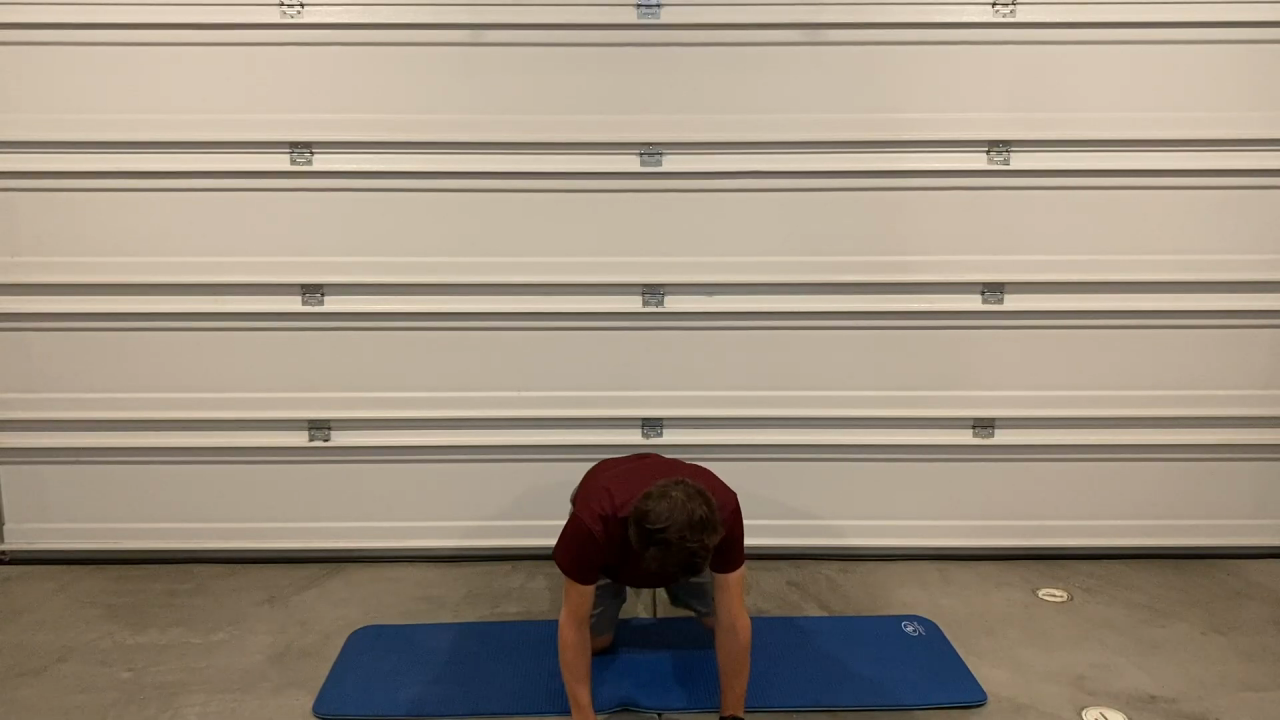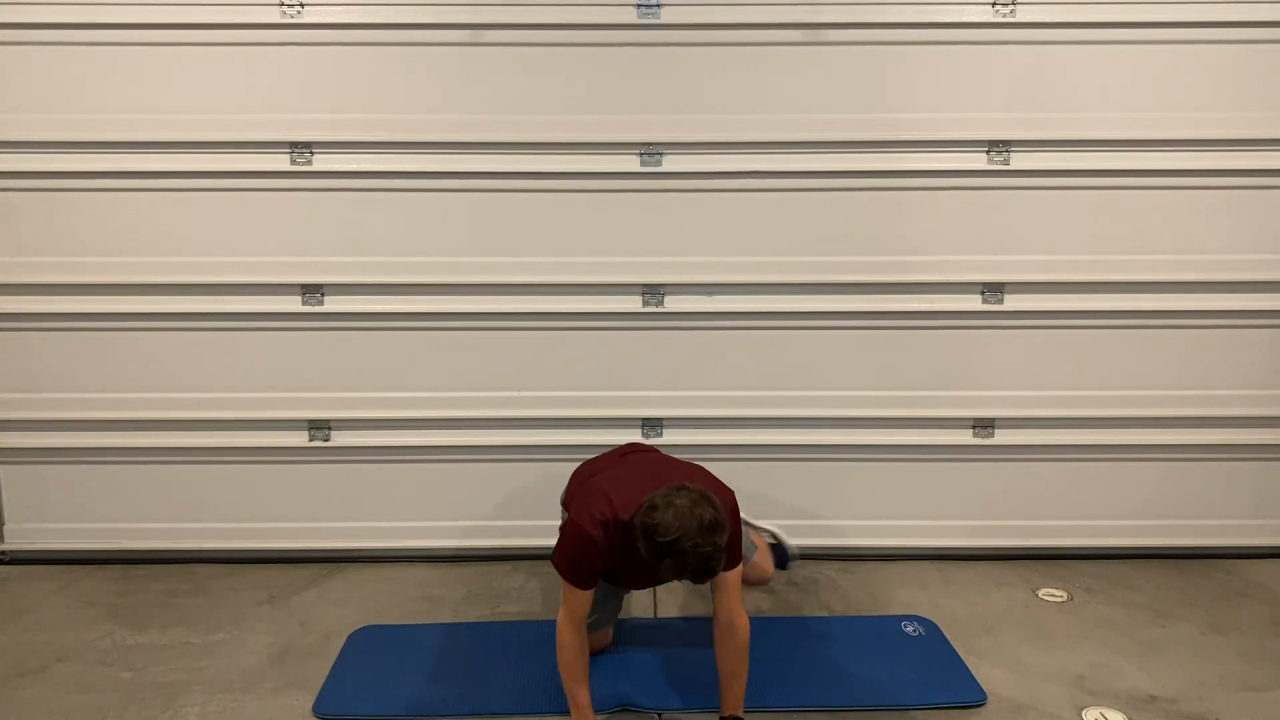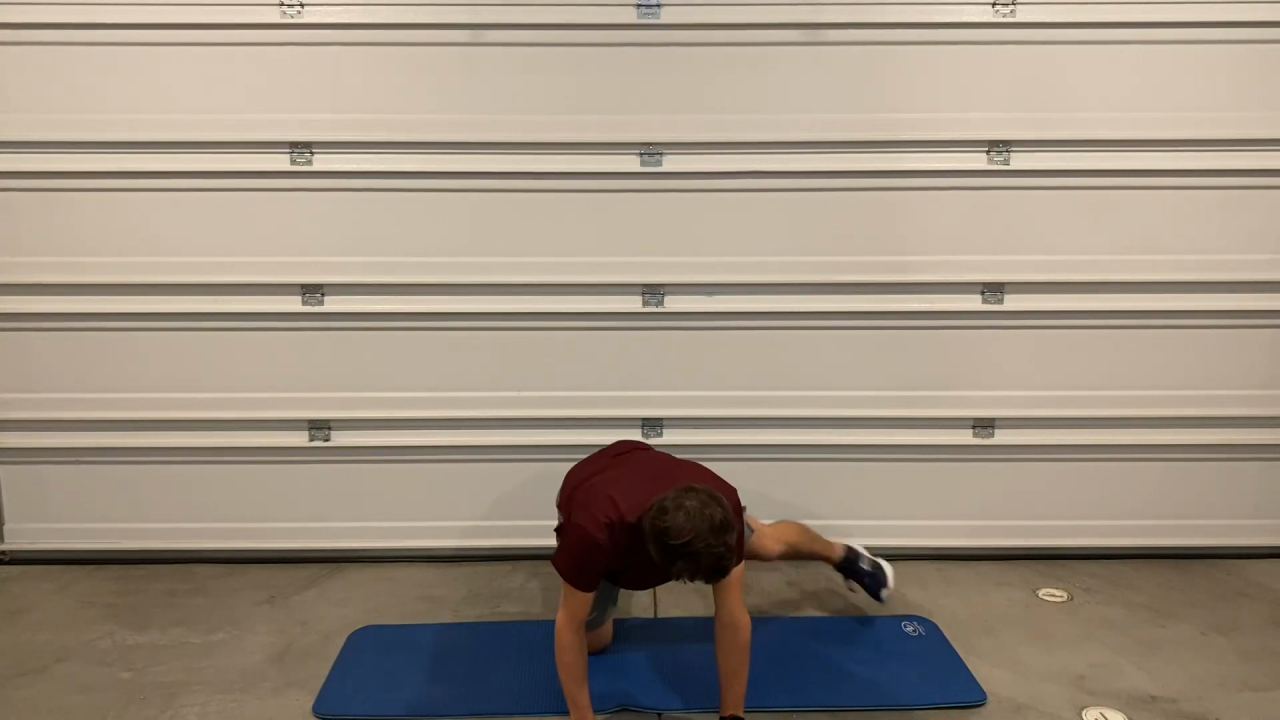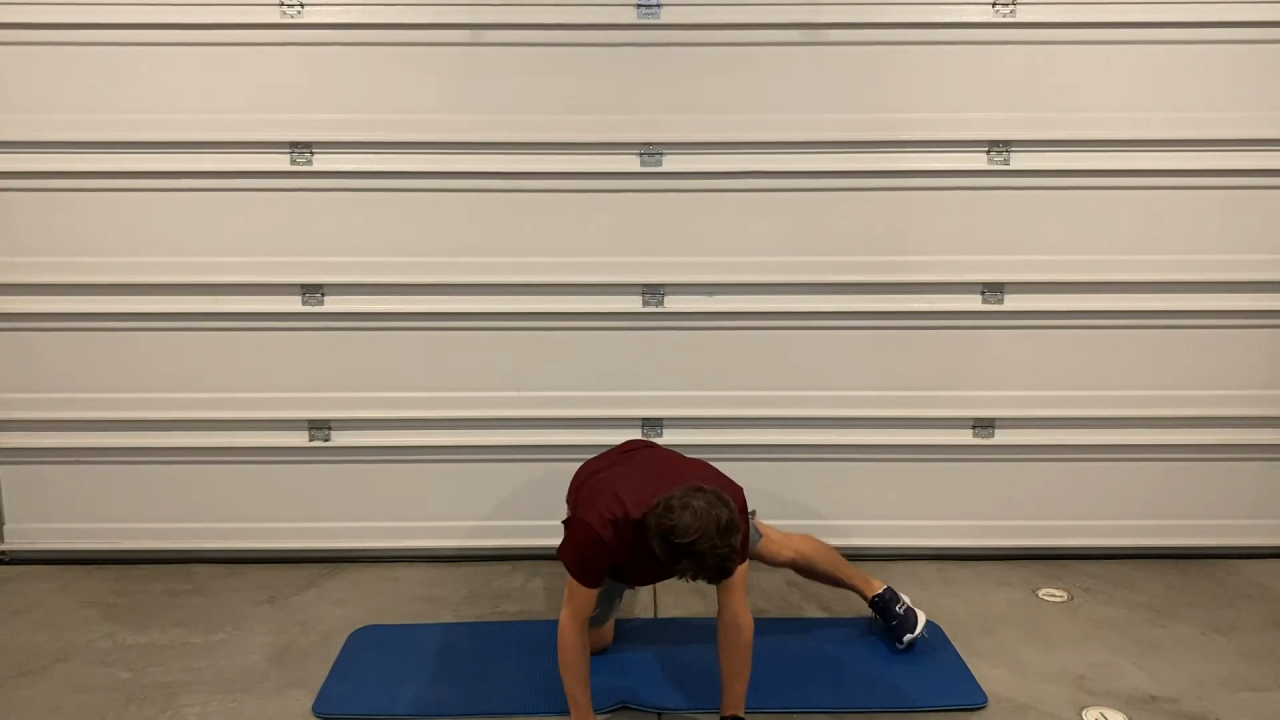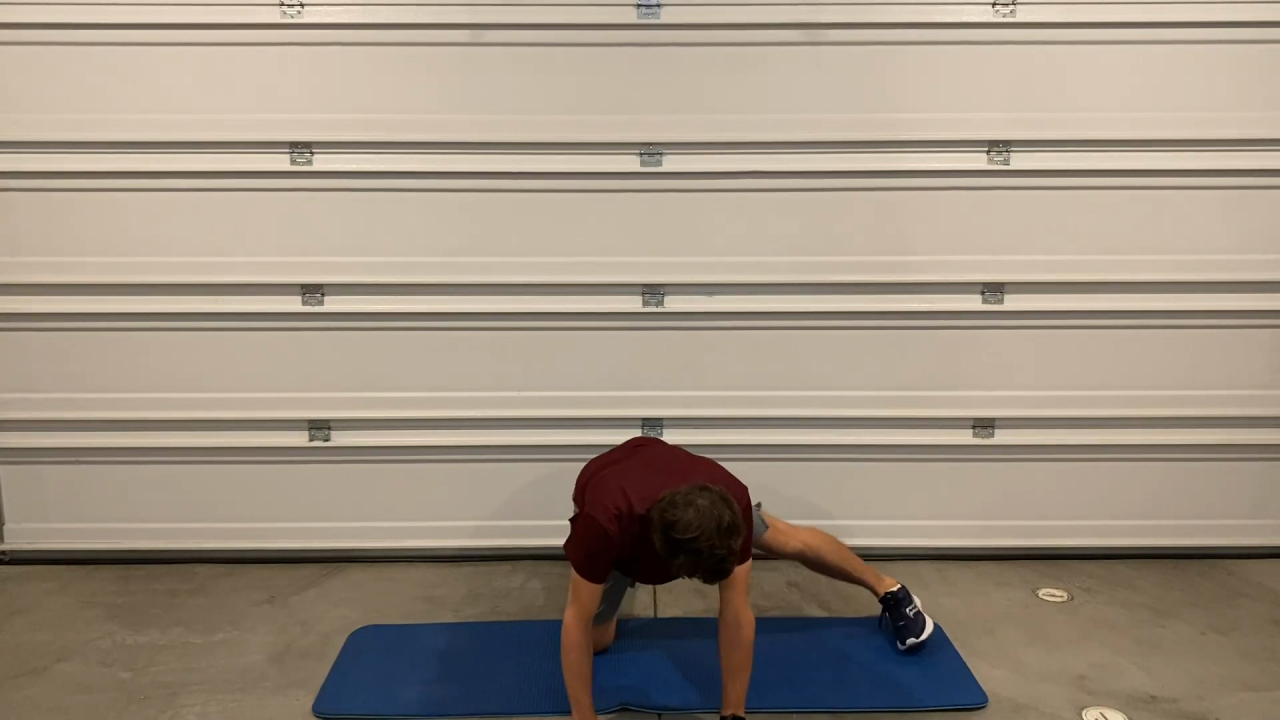
dt=0.2s
person 1, frame 1
left shoulder: (721, 509)
right shoulder: (594, 524)
left elbow: (732, 620)
right elbow: (574, 625)
right hip: (610, 534)
right knee: (597, 641)
person 1, frame 2
left shoulder: (718, 507)
right shoulder: (593, 530)
left elbow: (732, 617)
right elbow: (569, 623)
right hip: (601, 519)
left knee: (759, 572)
right knee: (594, 640)
left ankle: (747, 536)
person 1, frame 3
left shoulder: (719, 504)
right shoulder: (595, 532)
left elbow: (733, 617)
right elbow: (569, 627)
left knee: (769, 546)
right knee: (594, 639)
left ankle: (841, 554)
person 1, frame 4
left shoulder: (724, 505)
right shoulder: (600, 528)
left elbow: (735, 618)
right elbow: (572, 625)
left knee: (779, 549)
right knee: (595, 638)
left ankle: (876, 593)
person 1, frame 5
left shoulder: (729, 503)
right shoulder: (605, 523)
left elbow: (737, 617)
right elbow: (577, 623)
left hip: (670, 473)
right hip: (616, 517)
left knee: (787, 541)
right knee: (597, 637)
left ankle: (888, 590)
